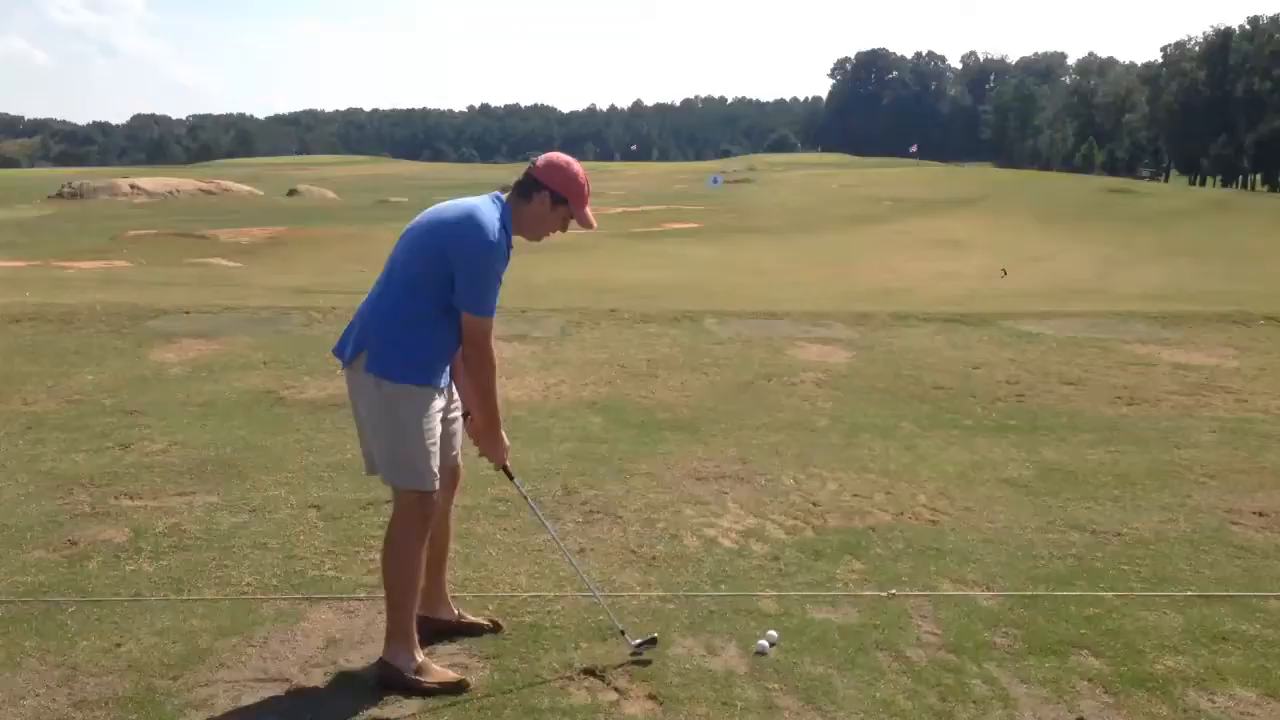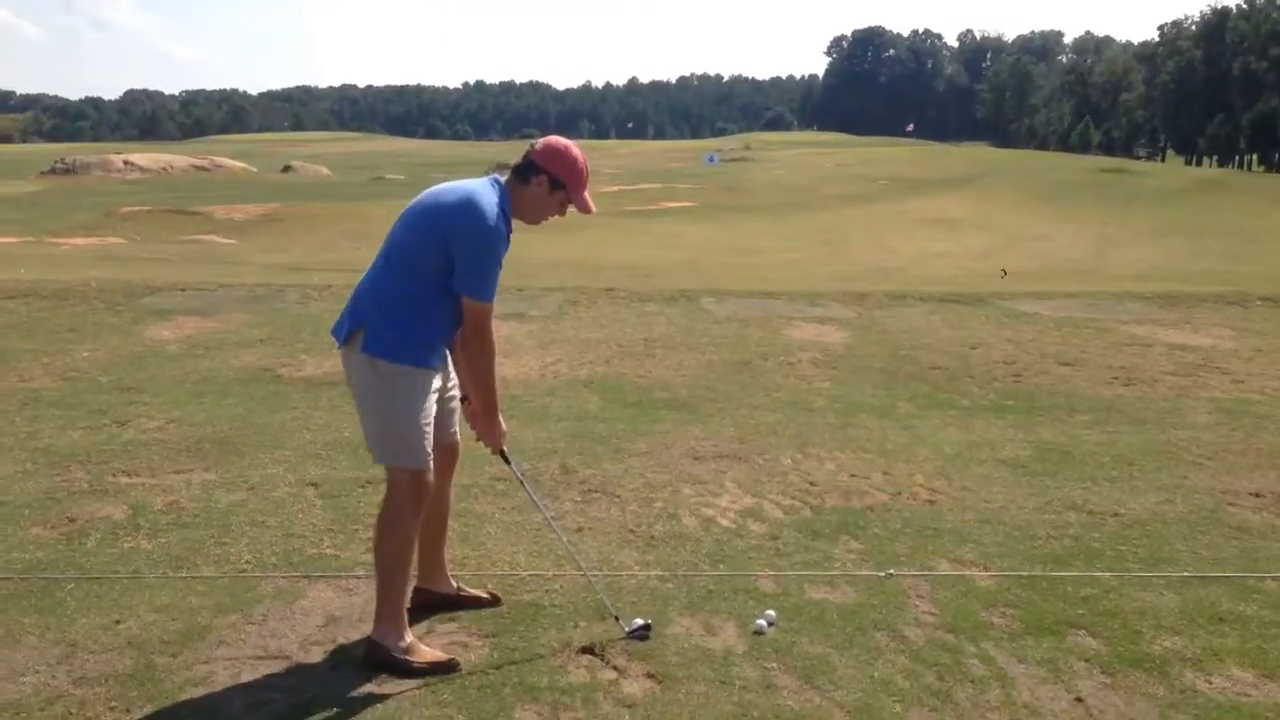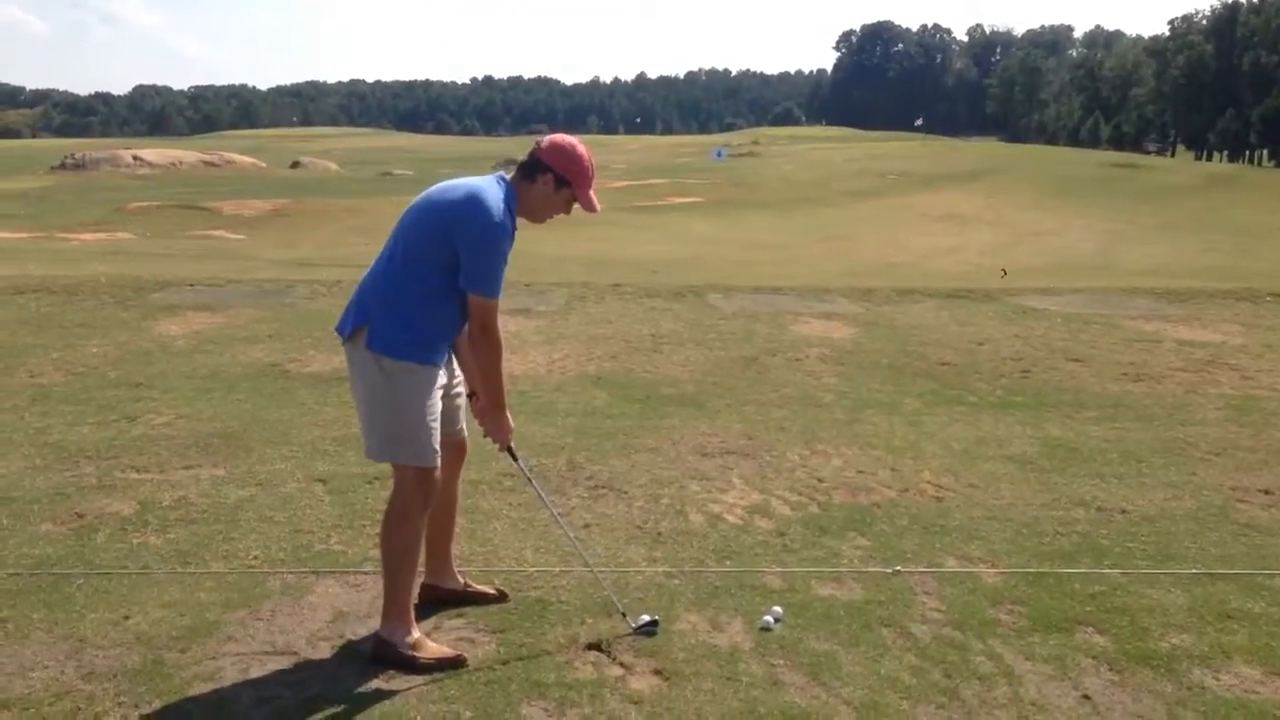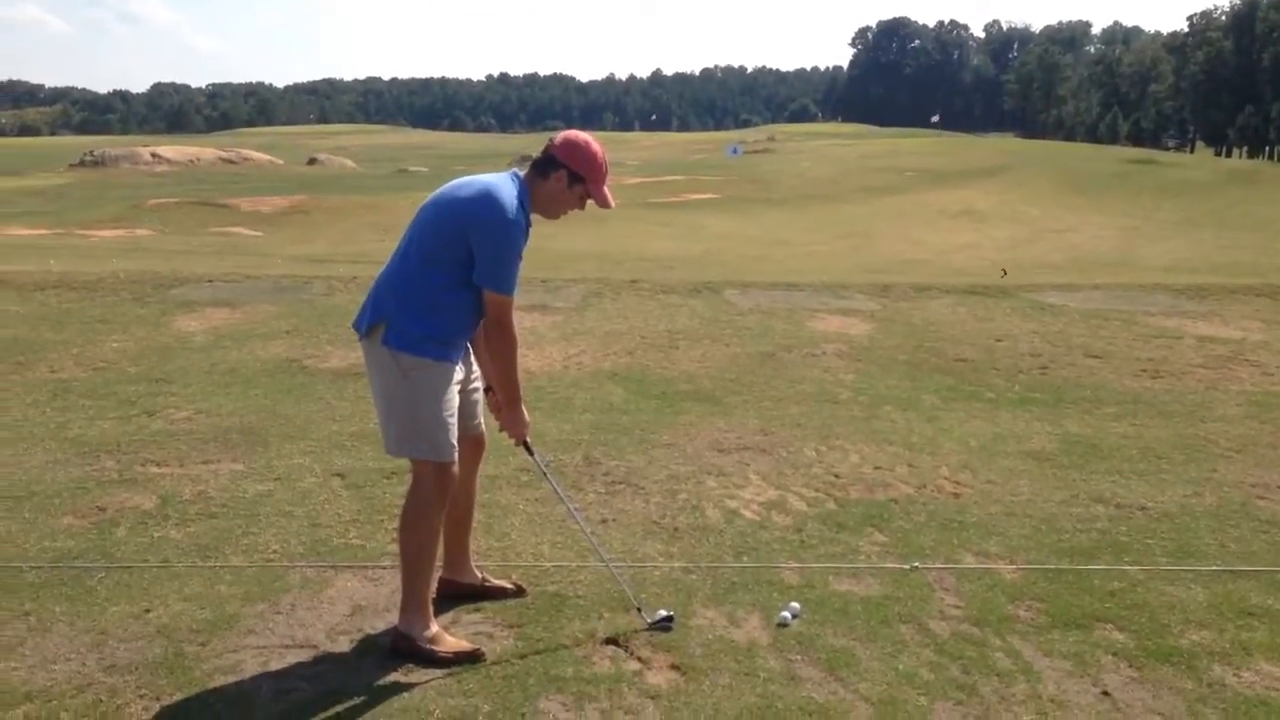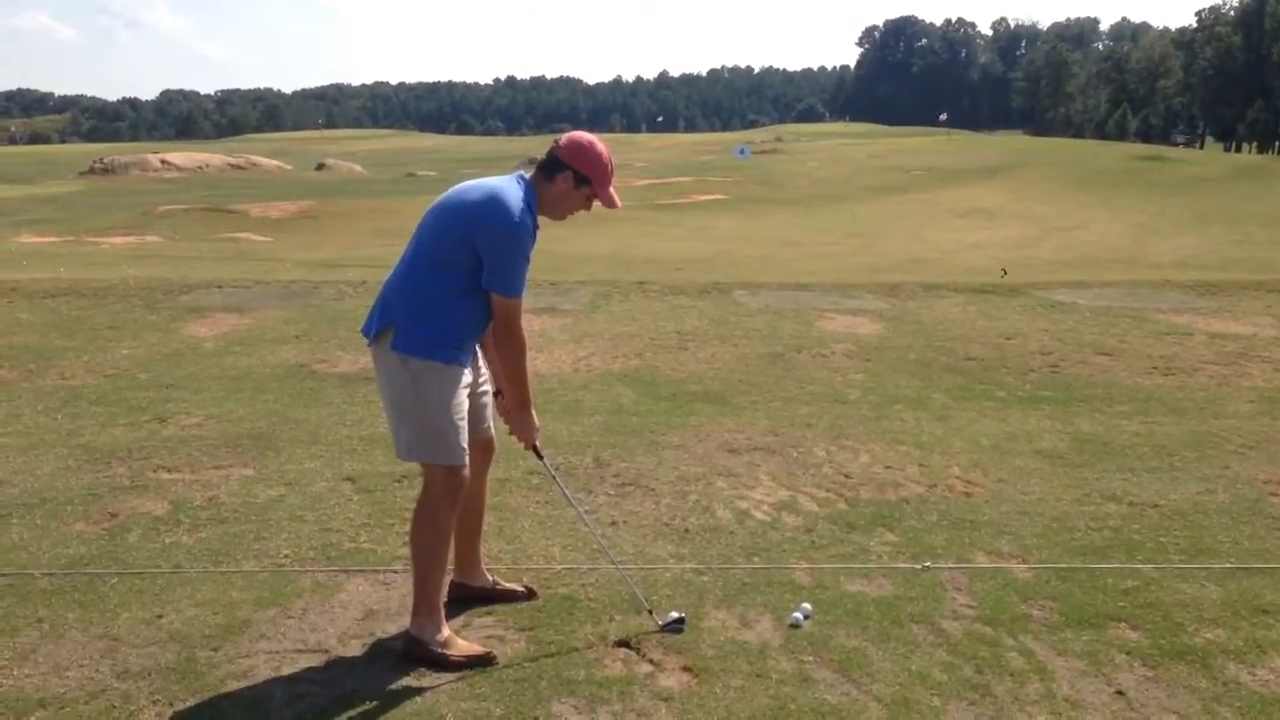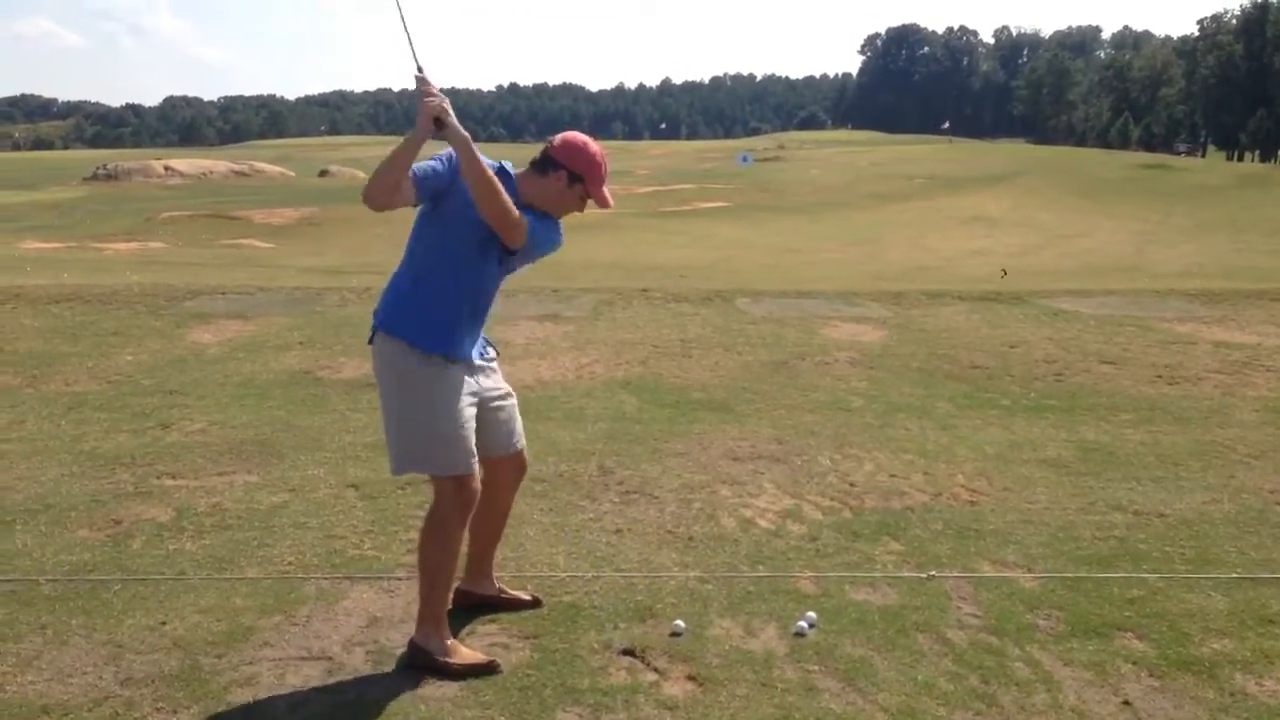
dt=0.7s
person 1, frame 1
left shoulder: (477, 218)
right shoulder: (485, 235)
right elbow: (478, 347)
left wrist: (472, 411)
right wrist: (492, 429)
left hip: (421, 366)
right hip: (393, 368)
left knee: (443, 485)
right knee: (418, 501)
left ankle: (433, 610)
right ankle: (399, 654)
person 1, frame 2
left shoulder: (478, 202)
right shoulder: (483, 219)
left elbow: (457, 318)
right elbow: (477, 331)
left wrist: (471, 395)
right wrist: (490, 413)
left hip: (418, 344)
right hip: (389, 349)
left knee: (442, 459)
right knee: (412, 481)
left ankle: (432, 582)
right ankle: (387, 635)
person 1, frame 3
left shoulder: (482, 199)
right shoulder: (489, 216)
left elbow: (460, 314)
right elbow: (484, 328)
left wrist: (476, 391)
right wrist: (497, 410)
left hip: (424, 342)
right hip: (392, 346)
left knee: (450, 454)
right knee: (418, 478)
left ankle: (440, 578)
right ankle: (395, 631)
person 1, frame 4
left shoulder: (500, 197)
right shoulder: (503, 213)
left elbow: (478, 311)
right elbow: (499, 324)
left wrist: (493, 386)
right wrist: (513, 405)
left hip: (440, 339)
right hip: (408, 342)
left knee: (468, 450)
right knee: (436, 473)
left ankle: (457, 572)
right ankle: (414, 624)
person 1, frame 5
left shoulder: (506, 200)
right shoulder: (510, 218)
left elbow: (490, 318)
right elbow: (507, 327)
left wrist: (502, 387)
right wrist: (523, 407)
left hip: (450, 342)
right hip: (415, 345)
left knee: (477, 452)
right knee: (447, 477)
left ankle: (468, 575)
right ankle: (425, 627)
person 1, frame 6
left shoulder: (545, 231)
right shoulder: (458, 171)
left elbow: (505, 222)
right elbow: (376, 197)
left wrist: (461, 138)
right wrist: (421, 133)
left hip: (469, 354)
right hip: (413, 350)
left knee: (508, 465)
right knee: (460, 487)
left ankle: (477, 581)
right ankle: (430, 636)
